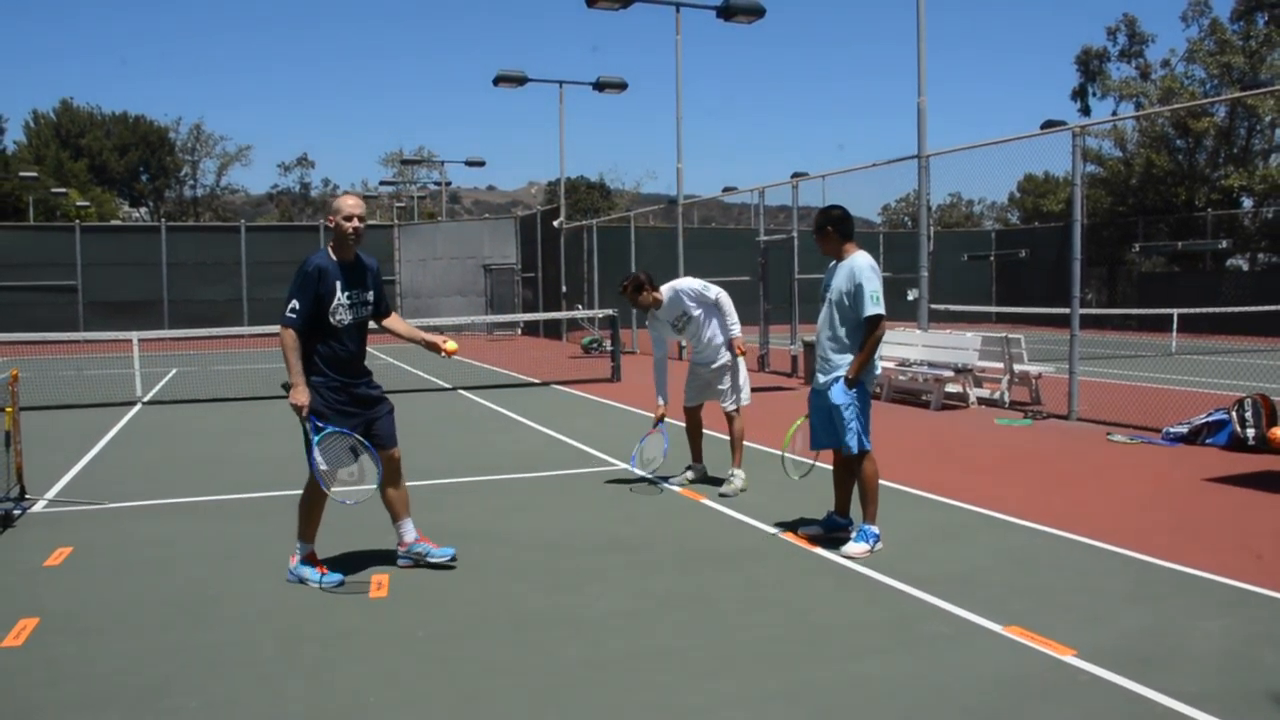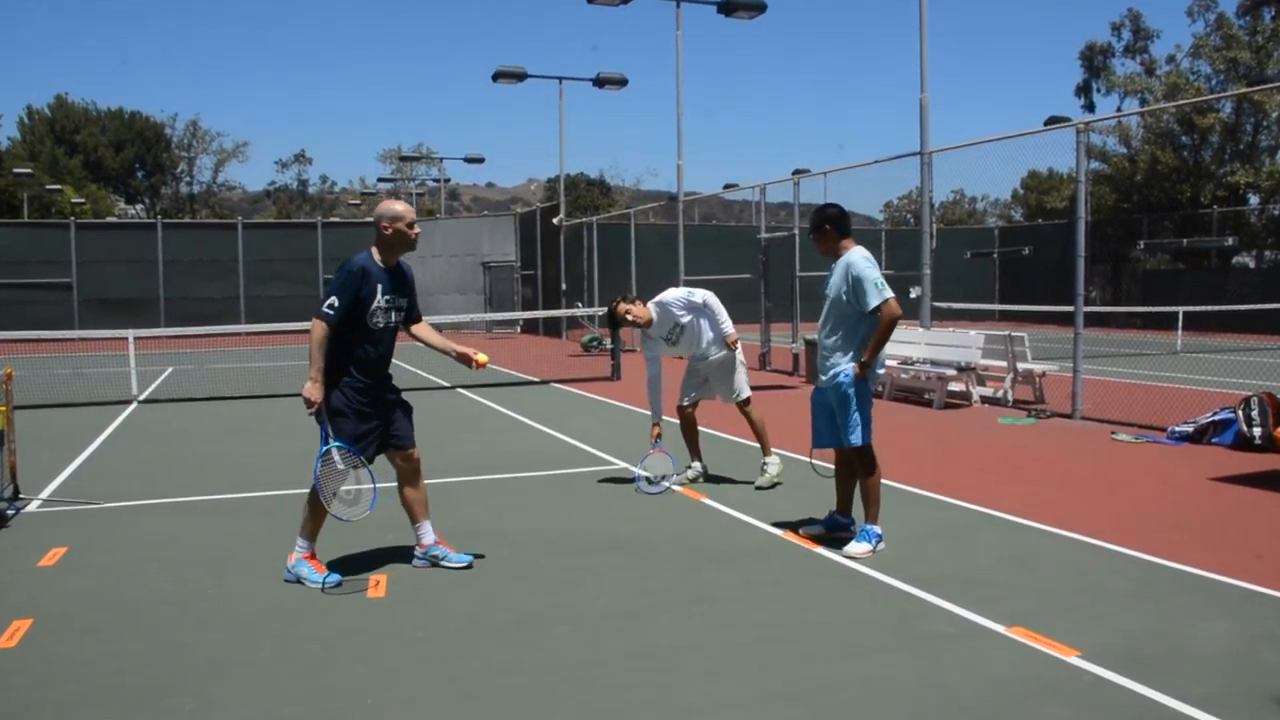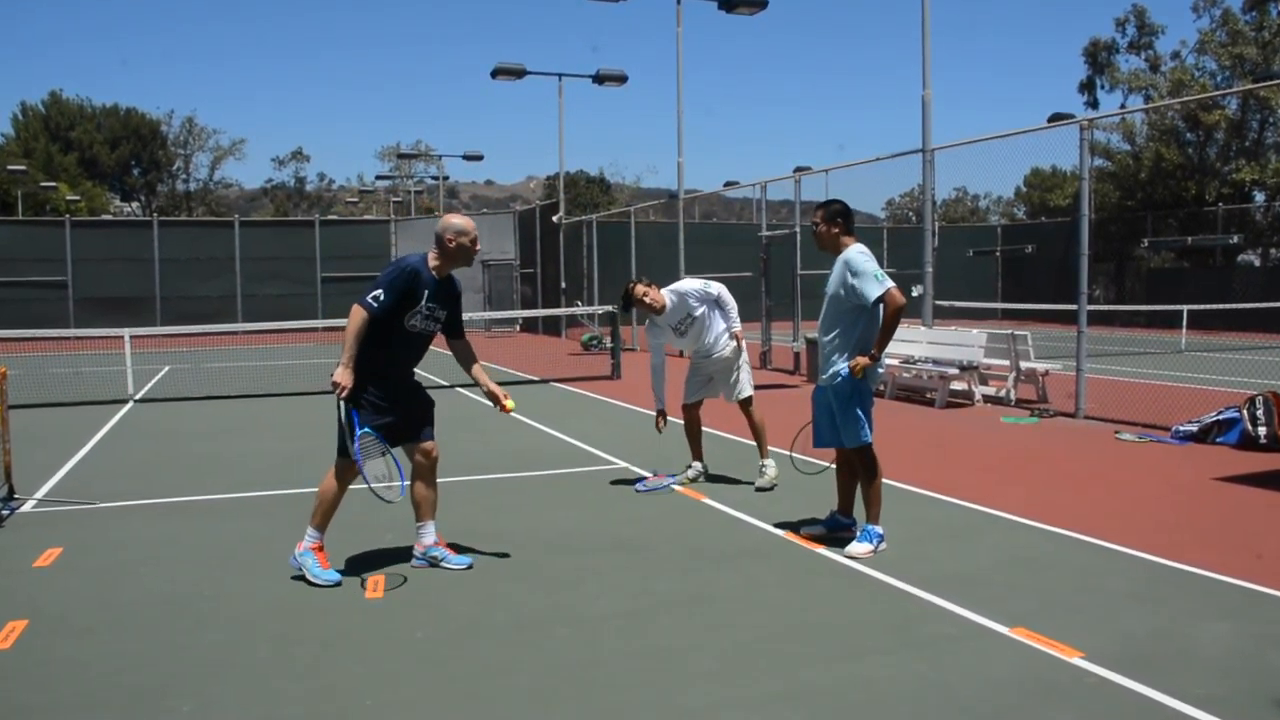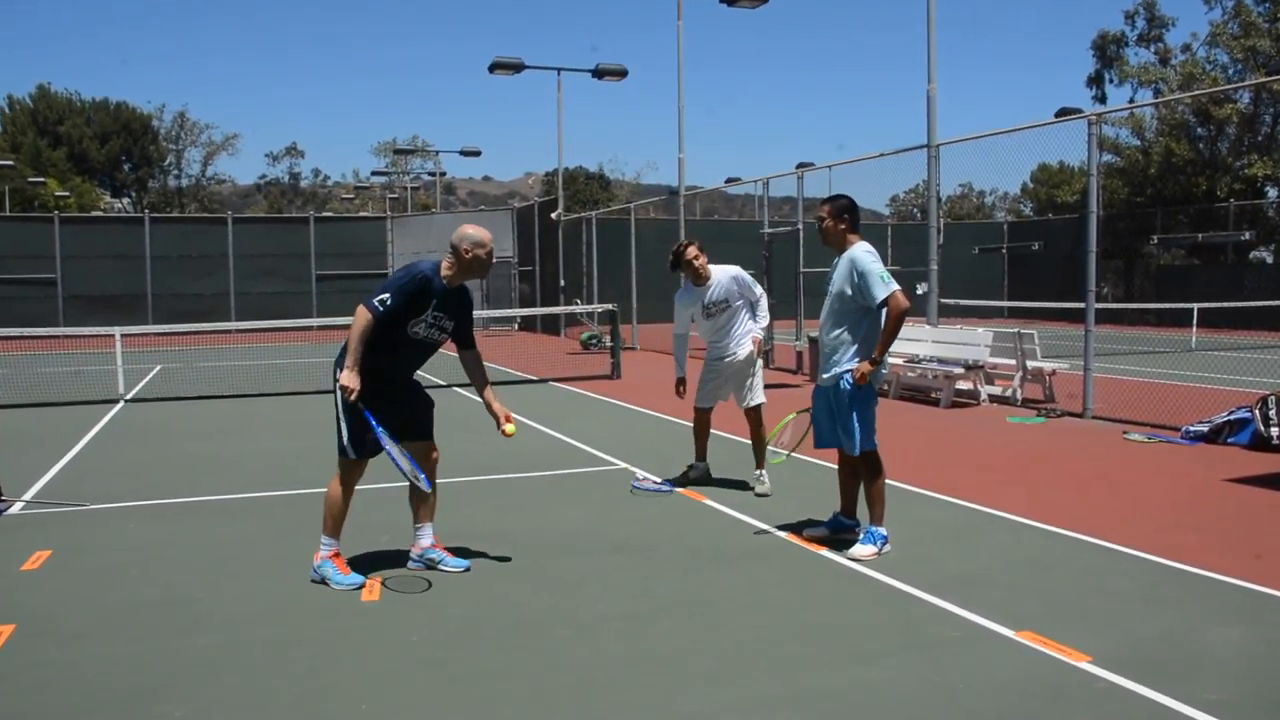
dt=0.3s
person 1, frame 1
left shoulder: (369, 267)
right shoulder: (315, 269)
left elbow: (384, 315)
right elbow: (289, 328)
left wrist: (423, 338)
right wrist: (298, 384)
left hip: (361, 383)
right hip: (324, 390)
left knee: (391, 458)
left ankle: (409, 543)
right ankle: (302, 559)
person 1, frame 2
left shoulder: (404, 274)
right shoulder: (357, 269)
left elbow: (413, 323)
right elbow: (322, 323)
left wrist: (455, 350)
right wrist: (315, 379)
left hip: (381, 387)
right hip: (345, 388)
left knee: (409, 459)
left ankle: (427, 545)
right ankle: (301, 558)
person 1, frame 3
left shoulder: (451, 287)
right shoulder: (408, 270)
left elbow: (457, 341)
right elbow: (361, 312)
left wrist: (485, 382)
right wrist: (346, 366)
left hip: (402, 381)
right hip: (367, 382)
left knee: (427, 455)
right knee: (350, 464)
left ankle: (427, 545)
right ankle: (309, 547)
person 1, frame 4
left shoulder: (462, 298)
right shoulder: (419, 276)
left elbow: (469, 354)
right elbow: (365, 312)
left wrist: (492, 403)
right wrist: (350, 369)
left hip: (400, 381)
right hip: (360, 377)
left knee: (427, 457)
right knee: (352, 466)
left ankle: (424, 547)
right ankle: (325, 557)
person 2, frame 1
left shoulder: (862, 267)
right shoulder: (835, 268)
left elbow: (876, 328)
left wrist: (852, 374)
right wrist: (821, 371)
left hip: (847, 379)
right hip: (825, 378)
left knee: (858, 452)
right knee: (839, 451)
left ankle: (869, 529)
right ankle: (840, 518)
person 2, frame 2
left shoulder: (857, 262)
right shoulder: (840, 264)
left elbow: (892, 311)
left wrist: (866, 361)
left hip: (850, 376)
right hip: (830, 375)
left knee: (859, 449)
right knee: (841, 450)
left ankle: (872, 529)
right ankle: (842, 518)
person 2, frame 3
left shoulder: (855, 258)
right shoulder: (841, 261)
left elbow: (896, 301)
left wrist: (873, 354)
left hip: (850, 374)
right hip: (831, 374)
left knee: (860, 449)
right knee: (842, 450)
left ankle: (874, 530)
right ankle: (843, 518)
person 2, frame 4
left shoulder: (861, 257)
right shoulder: (841, 260)
left elbow: (899, 305)
left wrist: (874, 359)
left hip: (853, 375)
right hip: (832, 374)
left knee: (864, 452)
right knee: (844, 451)
left ankle: (877, 532)
right ankle: (846, 520)
person 3, frame 1
left shoulder: (682, 288)
right shoulder: (654, 321)
left elbow: (721, 296)
right elbow: (660, 360)
left wrist: (735, 333)
right wrist: (661, 401)
left hip: (724, 353)
right hip: (699, 360)
left knee: (732, 411)
right knee: (691, 411)
left ankle: (737, 473)
right ankle: (697, 466)
person 3, frame 2
left shoulder: (667, 300)
right shoulder: (649, 342)
left elbow: (707, 297)
right elbow: (654, 379)
left wrist: (727, 330)
right wrist: (656, 420)
left hip: (723, 350)
right hip: (698, 361)
left knee: (744, 405)
right knee: (684, 410)
left ankle: (770, 461)
right ankle: (697, 466)
person 3, frame 3
left shoulder: (683, 289)
right shoulder: (654, 329)
left elbow: (720, 291)
right elbow: (657, 366)
left wrist: (735, 327)
right wrist: (660, 406)
left hip: (728, 348)
right hip: (701, 358)
left knee: (746, 404)
right knee: (689, 408)
left ankle: (766, 463)
right ankle: (698, 465)
person 3, frame 4
left shoulder: (733, 275)
right shoulder: (684, 298)
left elbow: (759, 298)
right elbow: (680, 335)
left wrist: (758, 331)
right wrist: (680, 372)
left hip: (745, 352)
right hip: (715, 357)
left knee: (754, 411)
right knee: (701, 411)
left ankle: (760, 473)
right ankle: (700, 466)
